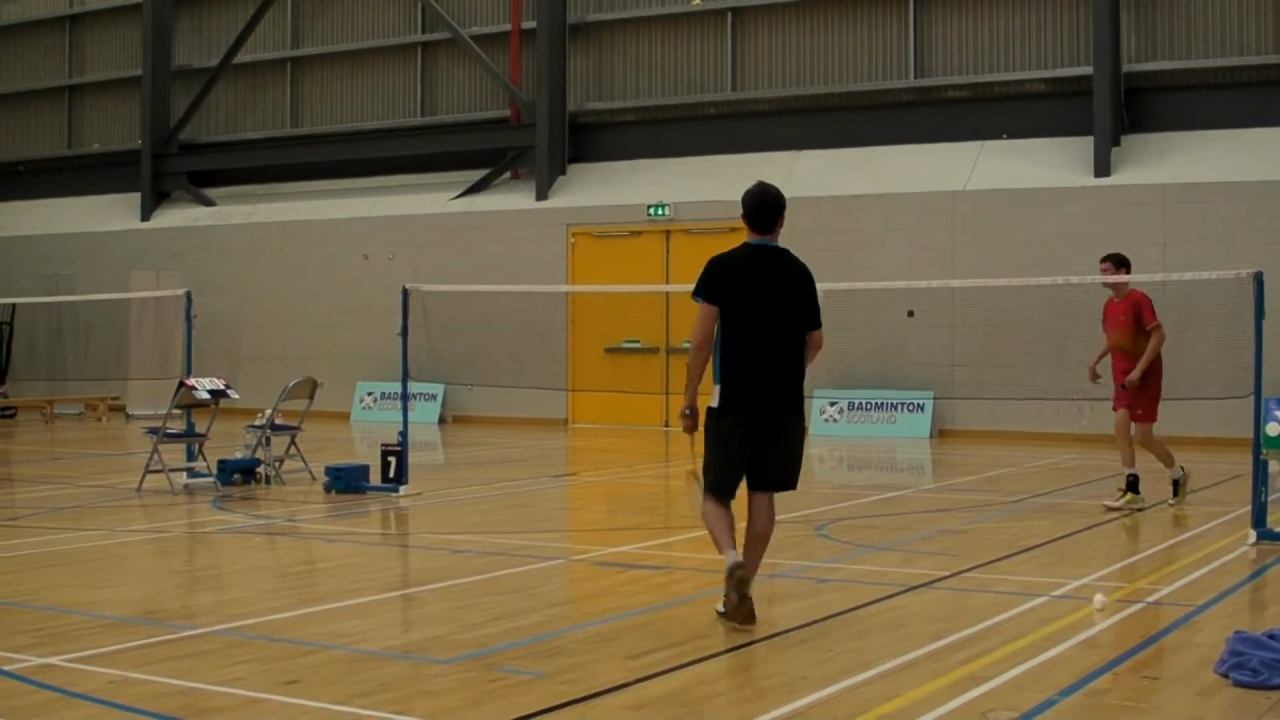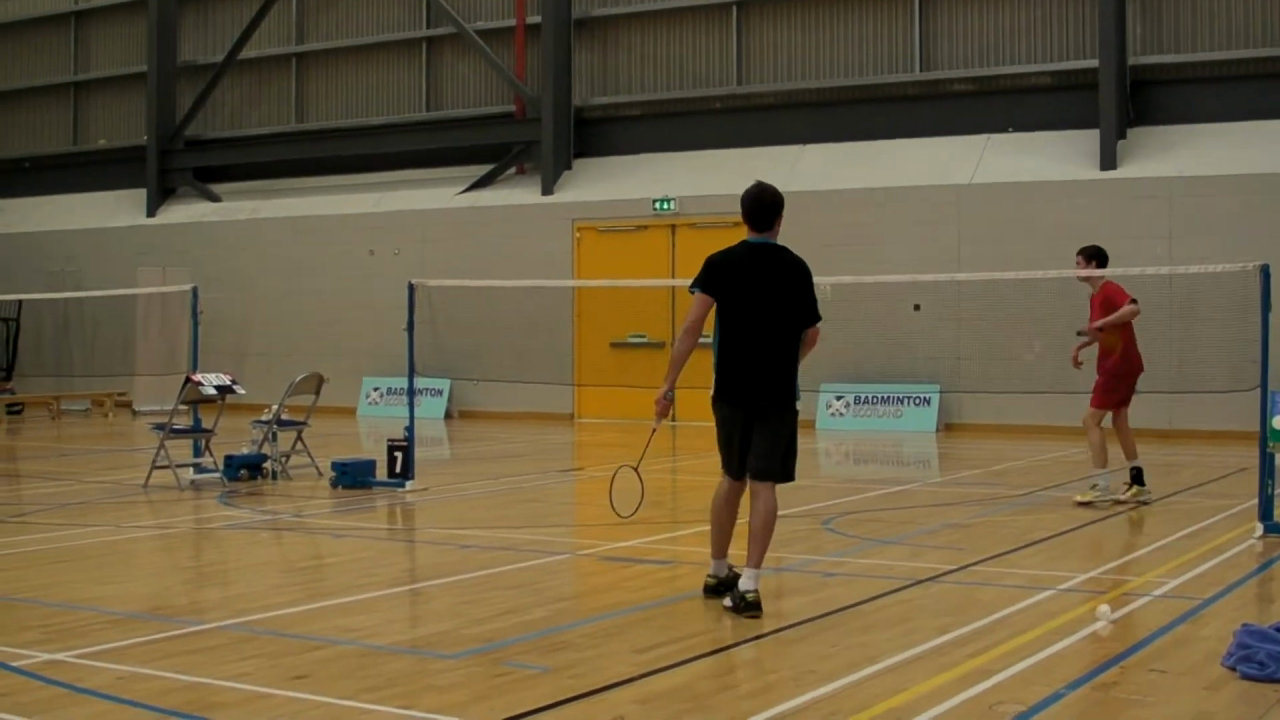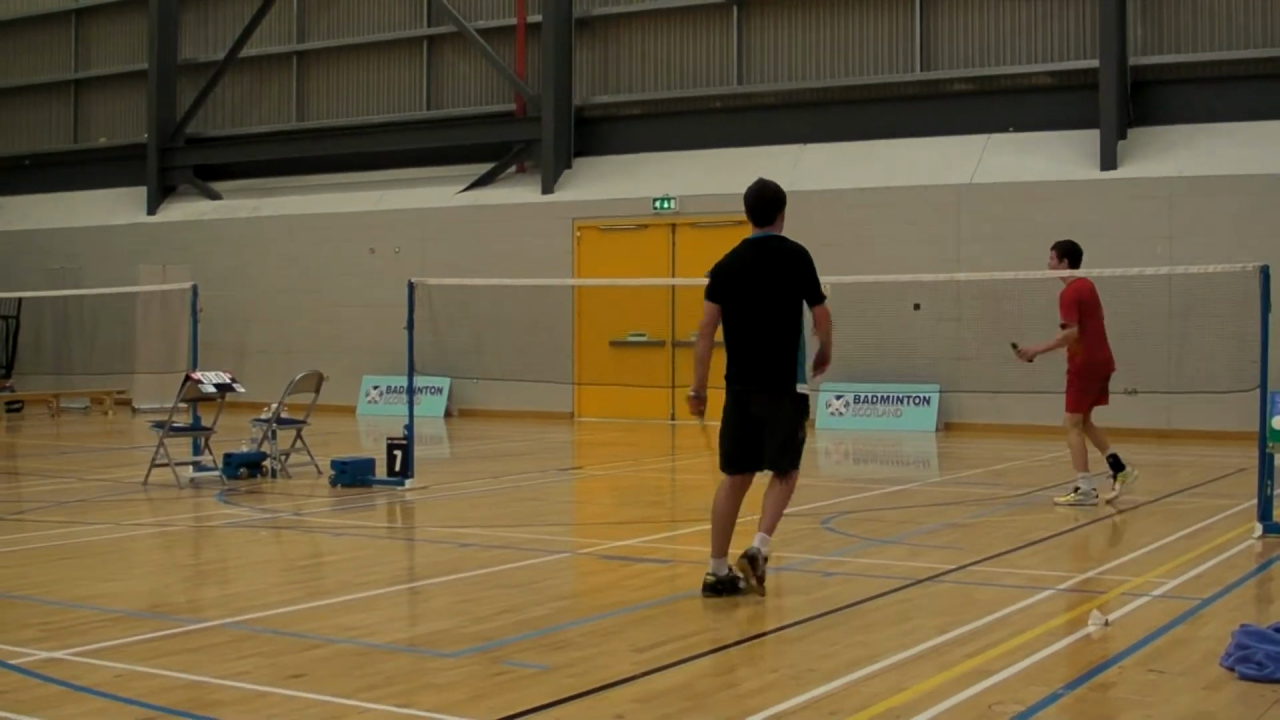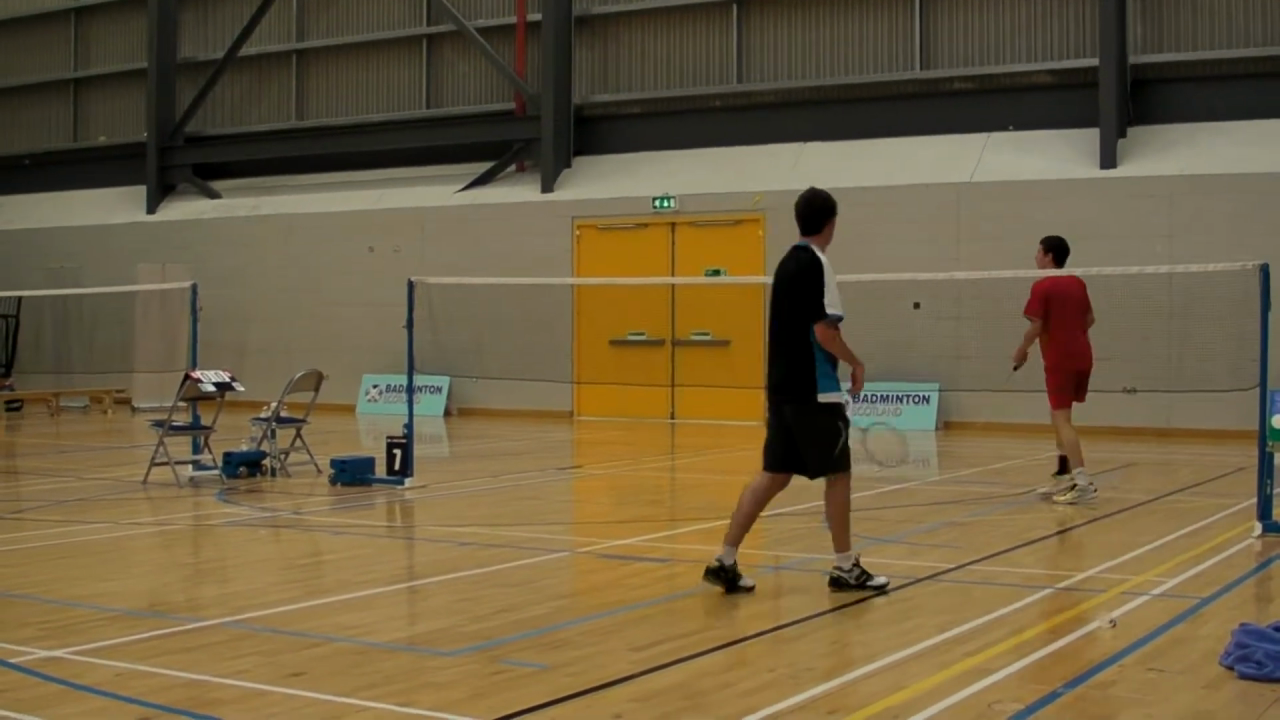
dt=0.3s
person 1, frame 1
left shoulder: (722, 267)
right shoulder: (799, 272)
left elbow: (702, 339)
right elbow: (815, 342)
left wrist: (689, 399)
left hip: (732, 401)
right hip: (784, 403)
left knee: (715, 498)
right knee: (763, 495)
left ankle: (734, 564)
right ankle: (743, 591)
person 1, frame 2
left shoulder: (720, 264)
right shoulder: (797, 268)
left elbow: (692, 327)
right elbow: (810, 336)
left wrist: (669, 385)
left hip: (731, 390)
right hip: (779, 394)
left knee: (733, 478)
right knee: (763, 487)
left ankle: (719, 571)
right ankle: (748, 584)
person 1, frame 3
left shoulder: (726, 264)
right shoulder: (793, 254)
left elbow: (705, 330)
right elbow: (821, 316)
left wrist: (697, 385)
right wrist: (826, 346)
left hip: (740, 385)
right hip: (782, 384)
left knee: (735, 476)
right knee: (784, 471)
left ankle: (718, 570)
right ankle: (758, 548)
person 1, frame 4
left shoulder: (787, 263)
right shoulder: (815, 264)
right elbow: (824, 333)
right wrist: (855, 363)
left hip: (782, 388)
right hip: (814, 390)
left knee: (772, 476)
right knee: (838, 474)
left ankle: (725, 560)
right ankle: (844, 566)
person 2, frame 1
left shoulder: (1138, 300)
right shoulder: (1109, 305)
left elbow: (1157, 335)
left wrist: (1140, 369)
right wrist: (1096, 361)
left hip: (1144, 376)
right hip: (1122, 376)
left knee: (1143, 435)
right knee: (1120, 429)
left ankle: (1178, 475)
right ankle: (1132, 490)
person 2, frame 2
left shoulder: (1110, 290)
right shoulder: (1095, 296)
left elbow: (1133, 309)
left wrist: (1102, 322)
right wrist: (1079, 347)
left hip: (1119, 366)
right hip: (1111, 366)
left knee: (1091, 421)
right knee: (1119, 423)
left ankle: (1102, 486)
right ankle: (1138, 484)
person 2, frame 3
left shoulder: (1070, 292)
right shoulder: (1086, 286)
left elbow: (1071, 334)
left wrist: (1037, 350)
left hip: (1084, 365)
right hip: (1101, 363)
left knee: (1072, 425)
right knee: (1084, 422)
left ankle: (1085, 488)
right ankle: (1119, 469)
person 2, frame 4
left shoulder: (1042, 287)
right shoulder: (1078, 284)
left elbow: (1035, 328)
right elbow: (1090, 319)
left wrist: (1021, 351)
left hip: (1059, 361)
right hip: (1082, 359)
left knee: (1062, 420)
right knee: (1060, 418)
left ankle: (1082, 483)
right ankle: (1064, 474)
